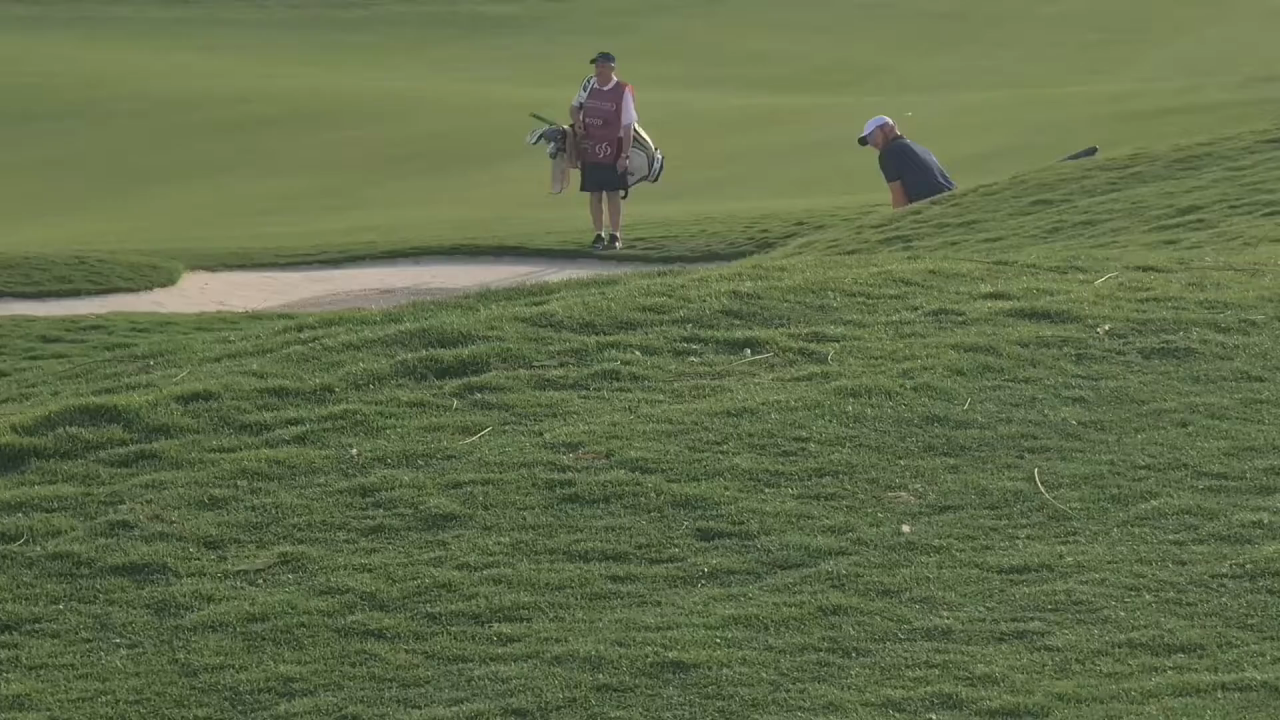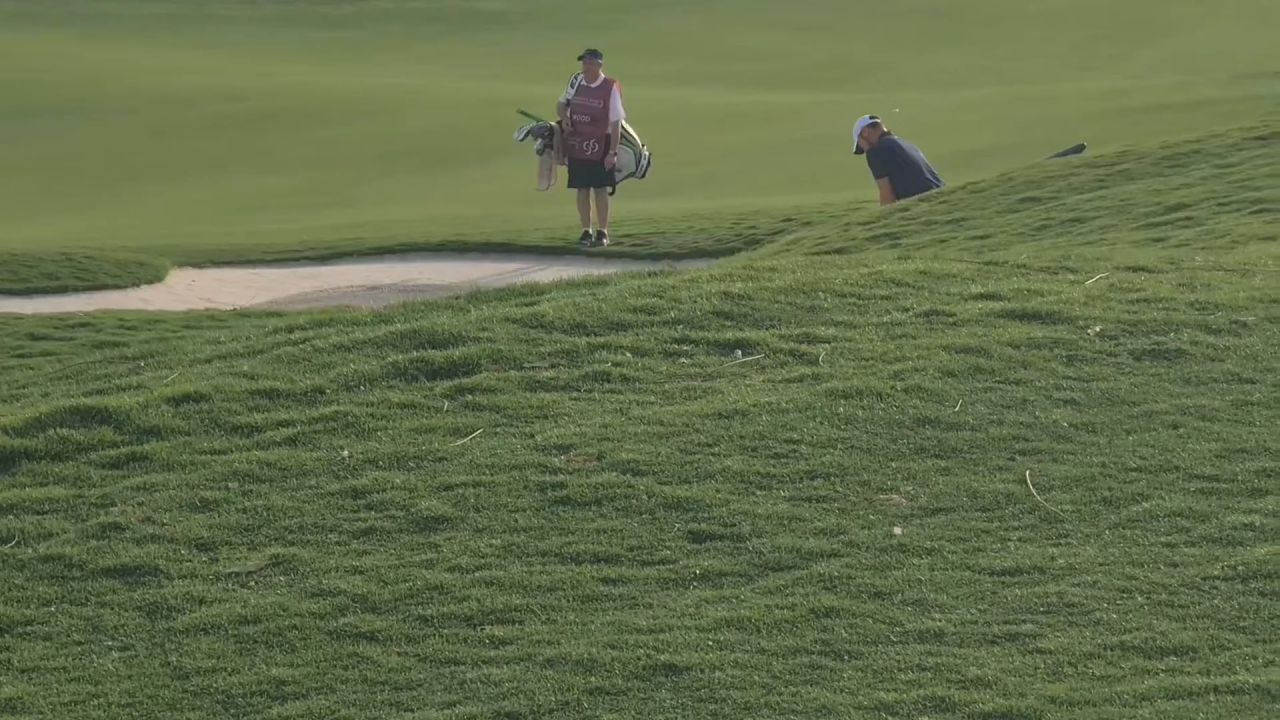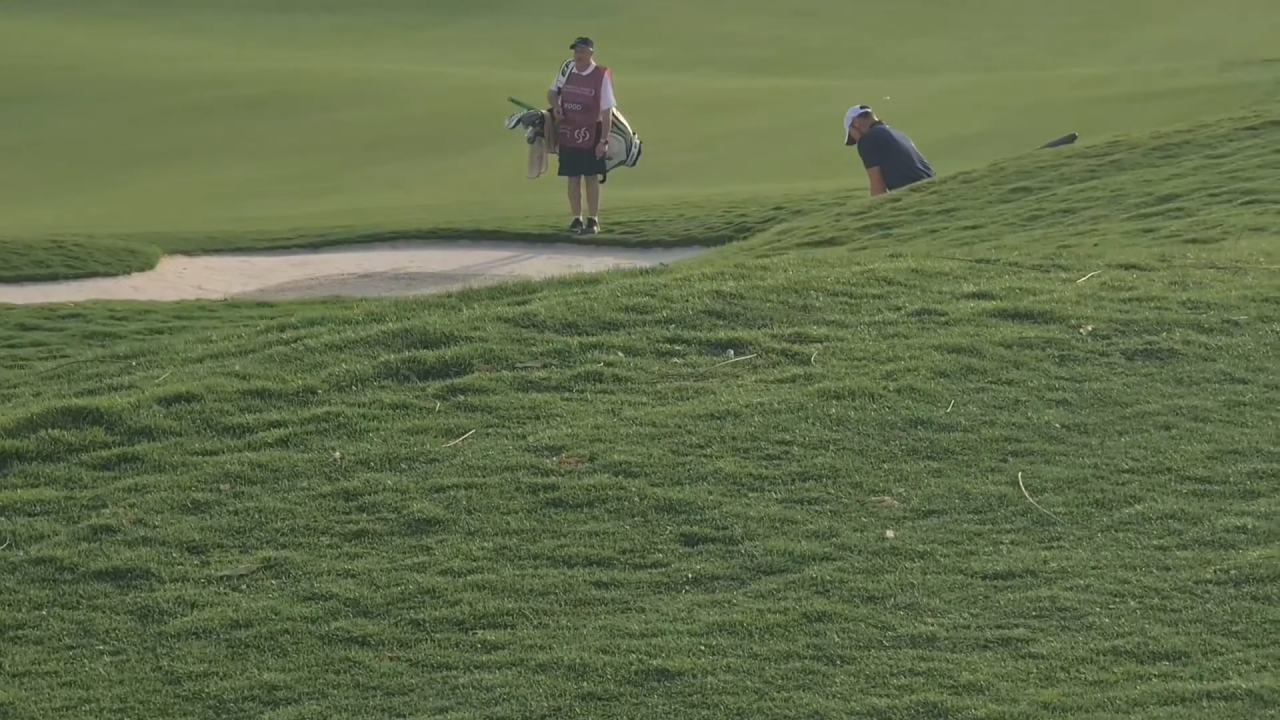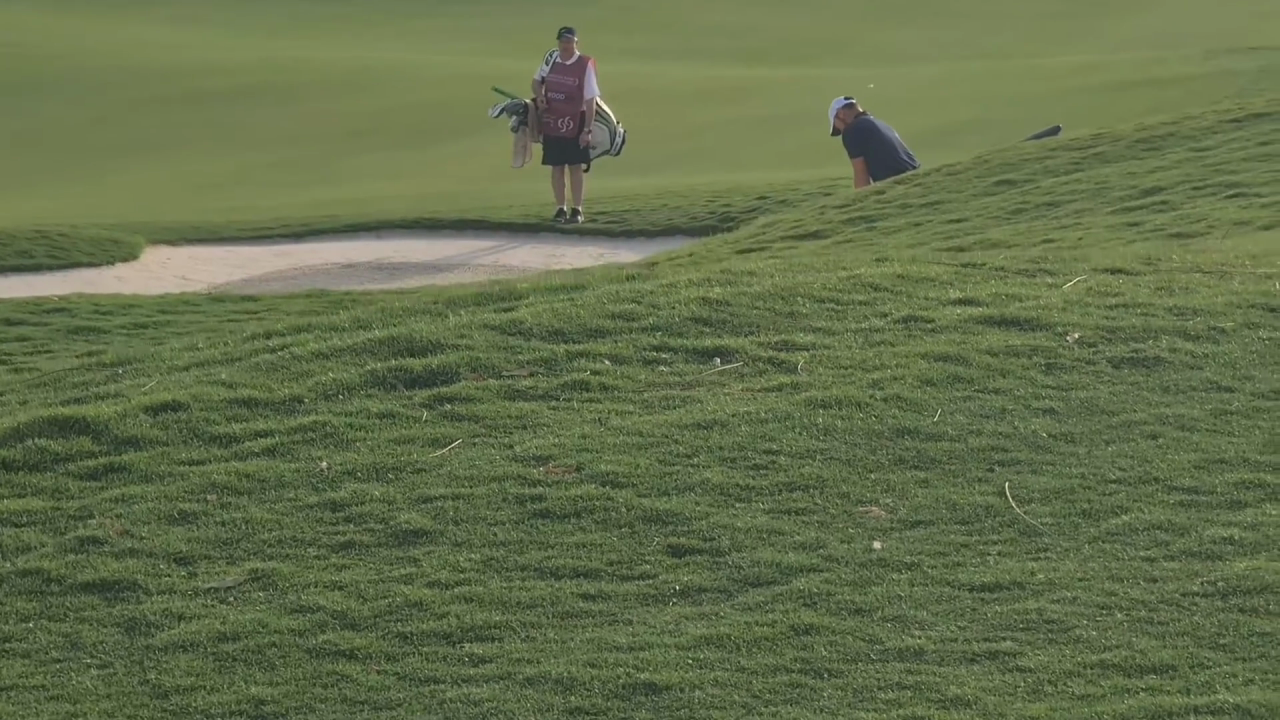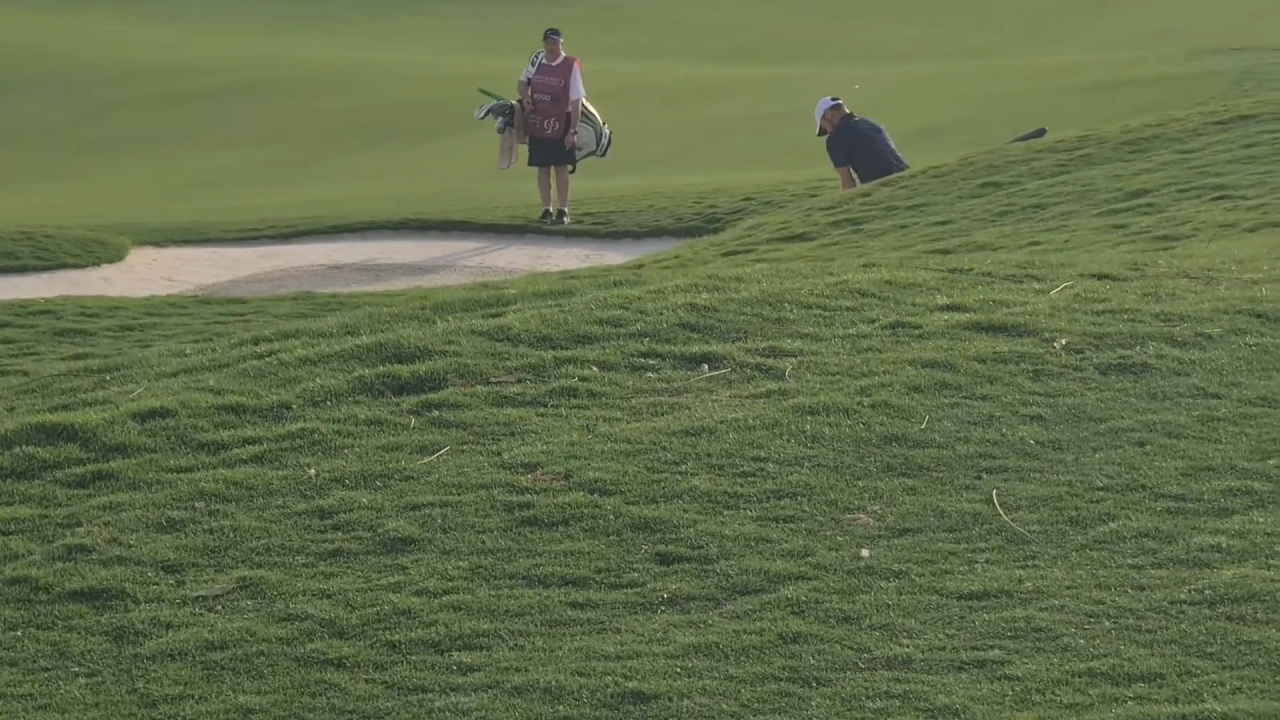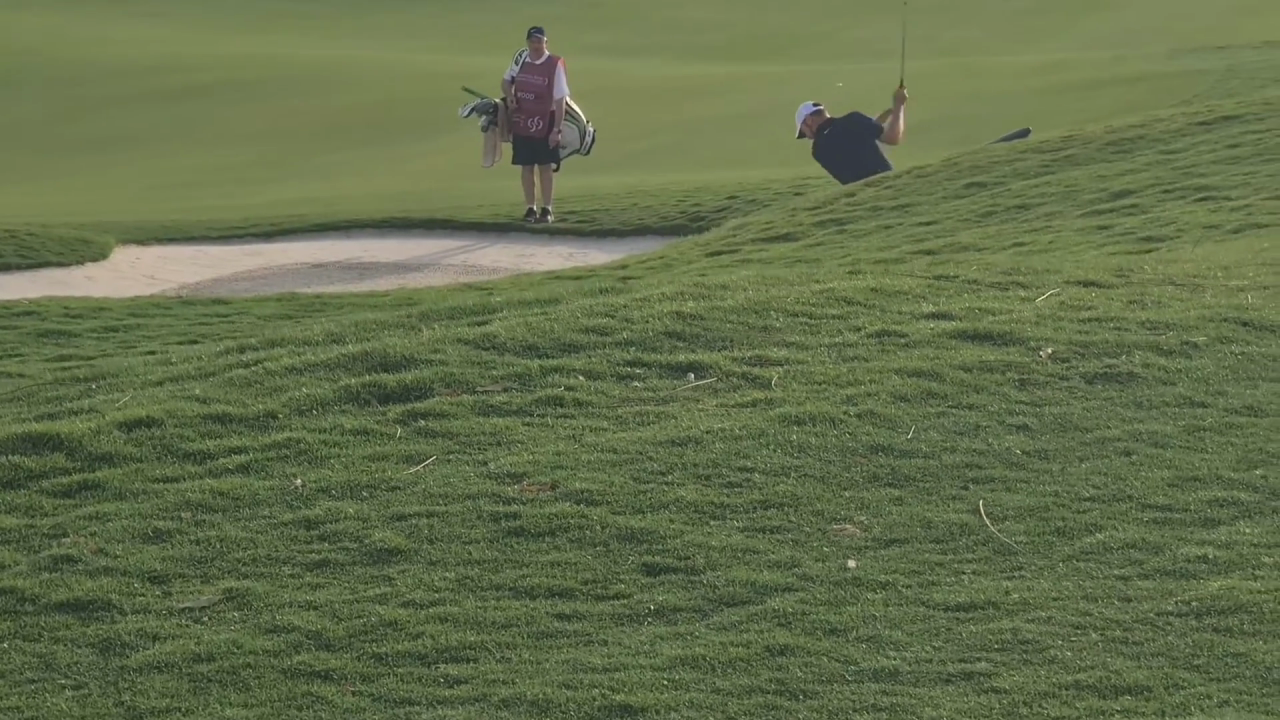
dt=0.4s
person 1, frame 1
left shoulder: (623, 90)
right shoulder: (588, 84)
left elbow: (628, 125)
right elbow: (575, 107)
left wrist: (624, 155)
right wrist: (577, 121)
left hip: (612, 149)
right hip: (589, 148)
left knee: (613, 193)
right knee: (594, 193)
left ankle: (615, 236)
right ankle: (599, 234)
person 1, frame 2
left shoulder: (611, 87)
right shoulder: (576, 80)
left elbow: (616, 122)
right elbow: (562, 103)
left wrist: (613, 152)
right wrist: (564, 117)
left hip: (599, 146)
right hip: (576, 145)
left knee: (600, 190)
right knee: (582, 190)
left ankle: (603, 232)
right ankle: (586, 231)
person 1, frame 3
left shoulder: (602, 75)
right shoulder: (567, 68)
left elbow: (607, 110)
right elbow: (553, 91)
left wrist: (604, 140)
right wrist: (555, 106)
left hip: (590, 134)
right hip: (567, 132)
left knee: (591, 178)
right knee: (572, 177)
left ankle: (593, 220)
right ankle: (577, 218)
person 1, frame 4
left shoulder: (586, 64)
right shoulder: (551, 58)
left elbow: (590, 100)
right elbow: (537, 81)
left wrist: (587, 129)
right wrist: (539, 95)
left hip: (574, 123)
right hip: (551, 122)
left knee: (575, 167)
right knee: (556, 167)
left ankle: (577, 210)
right ankle: (561, 209)
person 1, frame 5
left shoulder: (571, 65)
right shoulder: (536, 59)
left elbow: (576, 100)
right elbow: (523, 82)
left wrist: (573, 131)
right wrist: (525, 96)
left hip: (560, 124)
right hip: (537, 123)
left knee: (561, 168)
right knee: (542, 168)
left ankle: (563, 211)
right ankle: (546, 209)
person 1, frame 6
left shoulder: (555, 64)
right shoulder: (520, 58)
left elbow: (560, 99)
right elbow: (507, 80)
left wrist: (557, 129)
right wrist: (509, 95)
left hip: (544, 123)
right hip: (521, 121)
left knee: (545, 167)
right knee: (526, 167)
left ankle: (547, 209)
right ankle: (531, 208)
